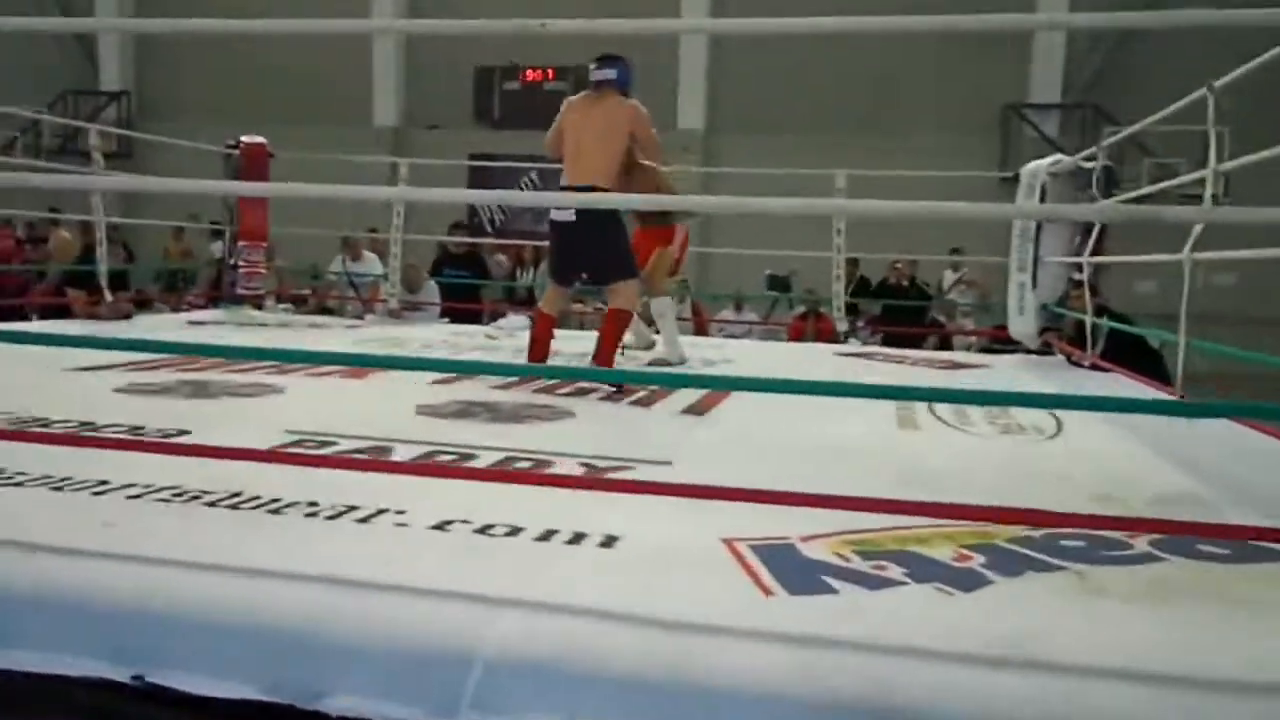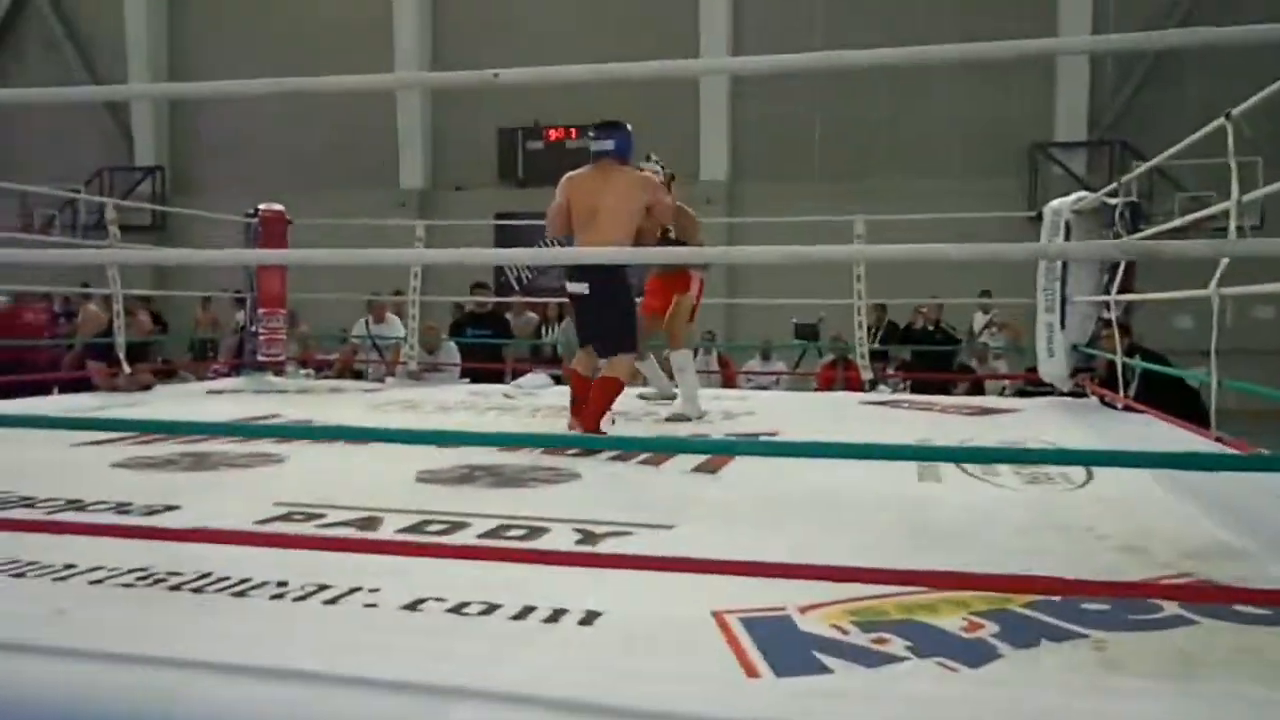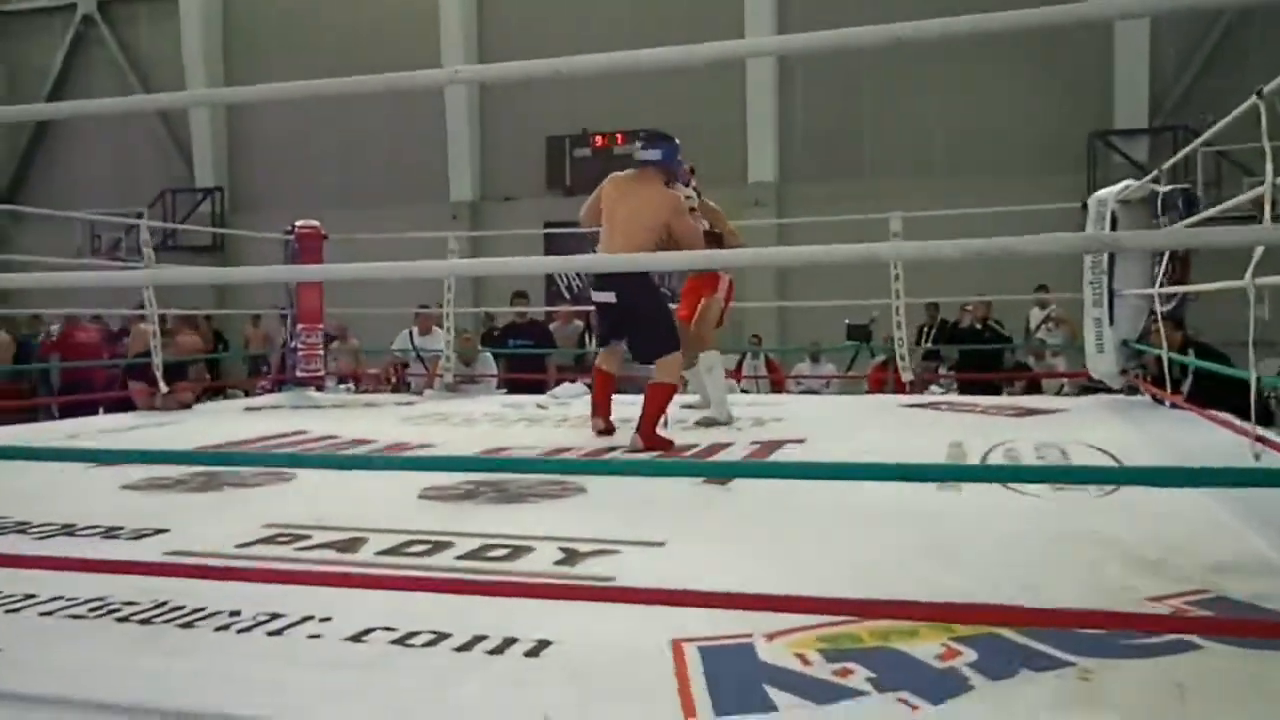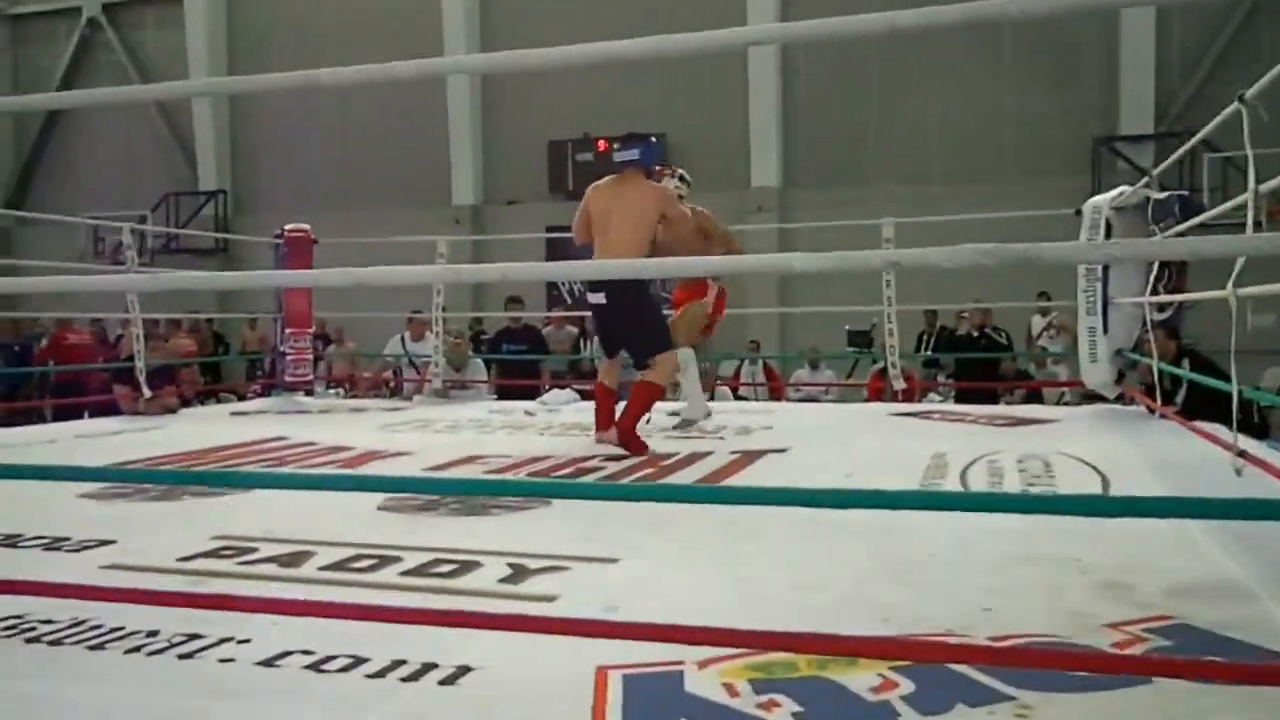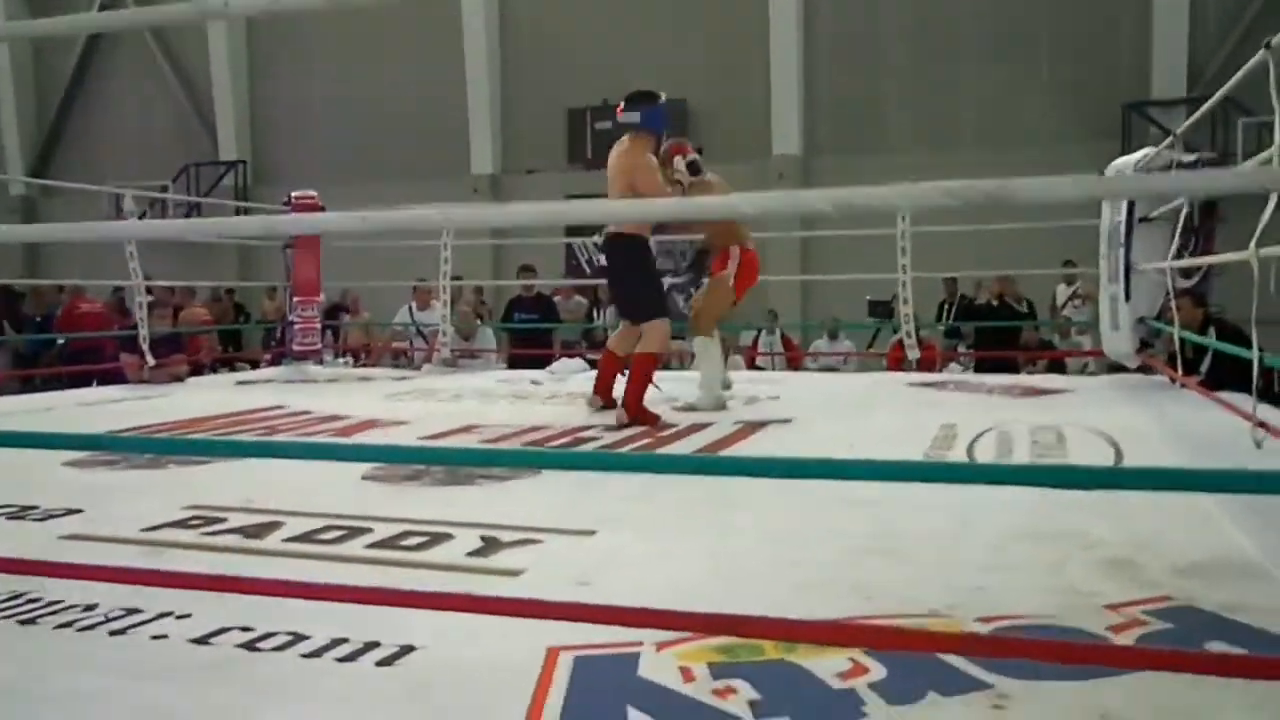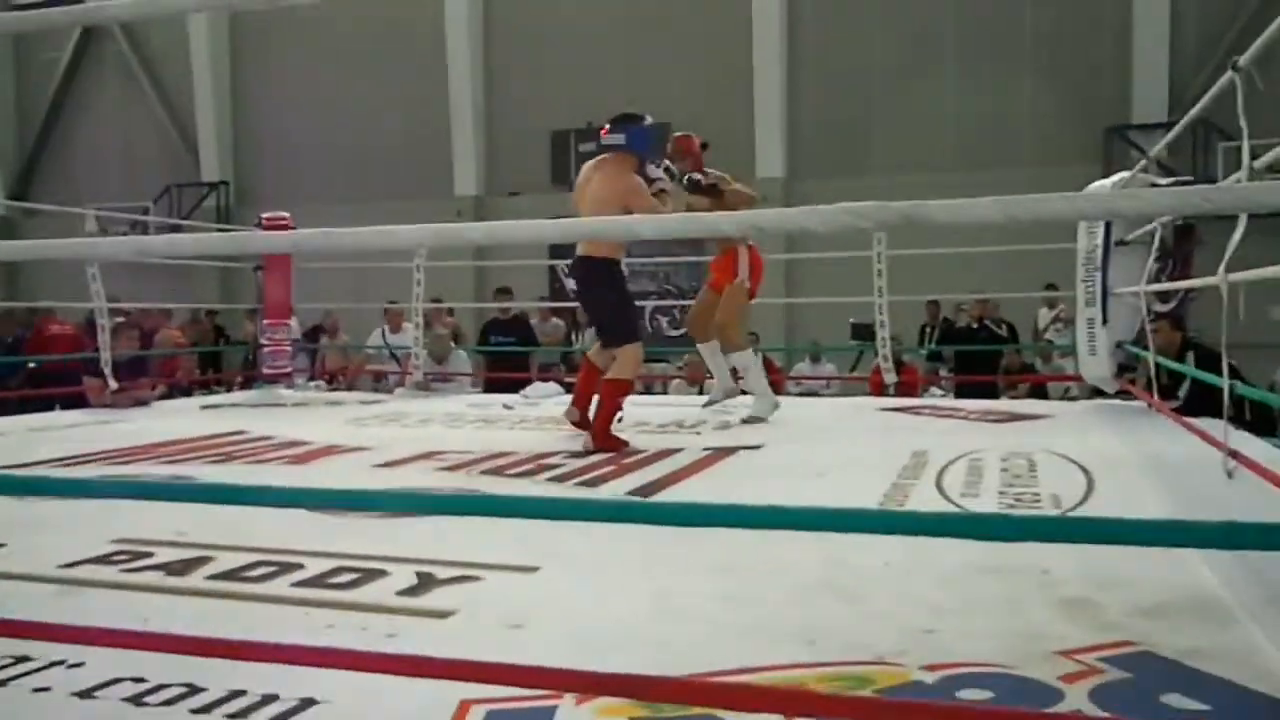
dt=0.3s
person 1, frame 1
left shoulder: (572, 106)
right shoulder: (631, 111)
left elbow: (553, 149)
right elbow: (652, 158)
left hip: (564, 204)
right hip: (595, 204)
left knee: (558, 286)
right knee: (626, 287)
left ankle: (535, 359)
right ankle: (602, 363)
person 1, frame 2
left shoulder: (572, 181)
right shoulder: (643, 182)
left elbow: (553, 230)
right elbow: (668, 217)
left hip: (577, 276)
right hip: (609, 276)
left knee: (591, 347)
right knee: (622, 358)
left ankle: (581, 414)
right ankle: (590, 424)
person 1, frame 3
left shoulder: (613, 181)
right shoulder: (669, 199)
left elbow: (586, 218)
right elbow: (696, 244)
right wrist: (687, 215)
left hip: (603, 281)
right hip: (633, 282)
left knee: (611, 346)
right knee: (670, 359)
left ankle: (600, 417)
right ankle: (645, 433)
person 1, frame 4
left shoulder: (596, 190)
right shoulder: (658, 194)
left elbow: (581, 237)
right elbow: (687, 228)
left hip: (600, 289)
right hip: (628, 287)
left knee: (613, 358)
right knee: (664, 360)
left ankle: (607, 426)
right ankle: (625, 428)
person 1, frame 5
left shoulder: (623, 148)
right shoulder: (641, 159)
left wrist: (674, 179)
right wrist: (680, 181)
left hip: (618, 245)
right hip: (629, 247)
left knee: (632, 324)
right knee: (657, 329)
left ankle: (602, 392)
right ankle: (631, 406)
person 1, frame 6
left shoulder: (591, 167)
right shoulder: (629, 183)
right elbow: (664, 219)
right wrist: (662, 186)
left hip: (585, 265)
right hip: (601, 270)
left knee: (609, 341)
right knee: (630, 353)
left ankle: (579, 407)
right ankle: (599, 432)
person 2, frame 1
left shoulder: (650, 173)
left hip: (670, 233)
right hip: (645, 235)
left knee: (652, 279)
left ankle: (674, 350)
right ankle: (643, 337)
person 2, frame 2
left shoulder: (683, 216)
left wrist: (678, 246)
left hip: (685, 279)
right hip: (659, 279)
left knee: (672, 330)
left ankle: (691, 405)
right ankle: (663, 388)
person 2, frame 3
left shoulder: (709, 211)
left elbow: (738, 247)
left wrist: (713, 237)
left hip: (715, 281)
right hip: (693, 284)
left knee: (700, 333)
right knee: (679, 346)
left ankle: (720, 409)
right ankle: (707, 397)
person 2, frame 4
left shoulder: (695, 215)
left elbow: (732, 247)
left hip: (705, 291)
right hip: (688, 293)
left knee: (675, 334)
right knee: (675, 342)
left ankle: (696, 405)
right ankle: (695, 402)
person 2, frame 5
left shoulder: (702, 185)
right shoulder: (709, 182)
left hip: (737, 259)
right hip: (729, 258)
left knee: (701, 319)
right knee: (700, 310)
left ankle: (711, 394)
right ankle: (717, 376)
person 2, frame 6
left shoulder: (716, 181)
right shoulder: (695, 191)
left elbow: (750, 200)
left wrist: (715, 189)
left hip: (740, 257)
right hip: (725, 259)
left knee: (726, 327)
right knee: (696, 322)
left ankle: (765, 399)
right ankle: (725, 384)
